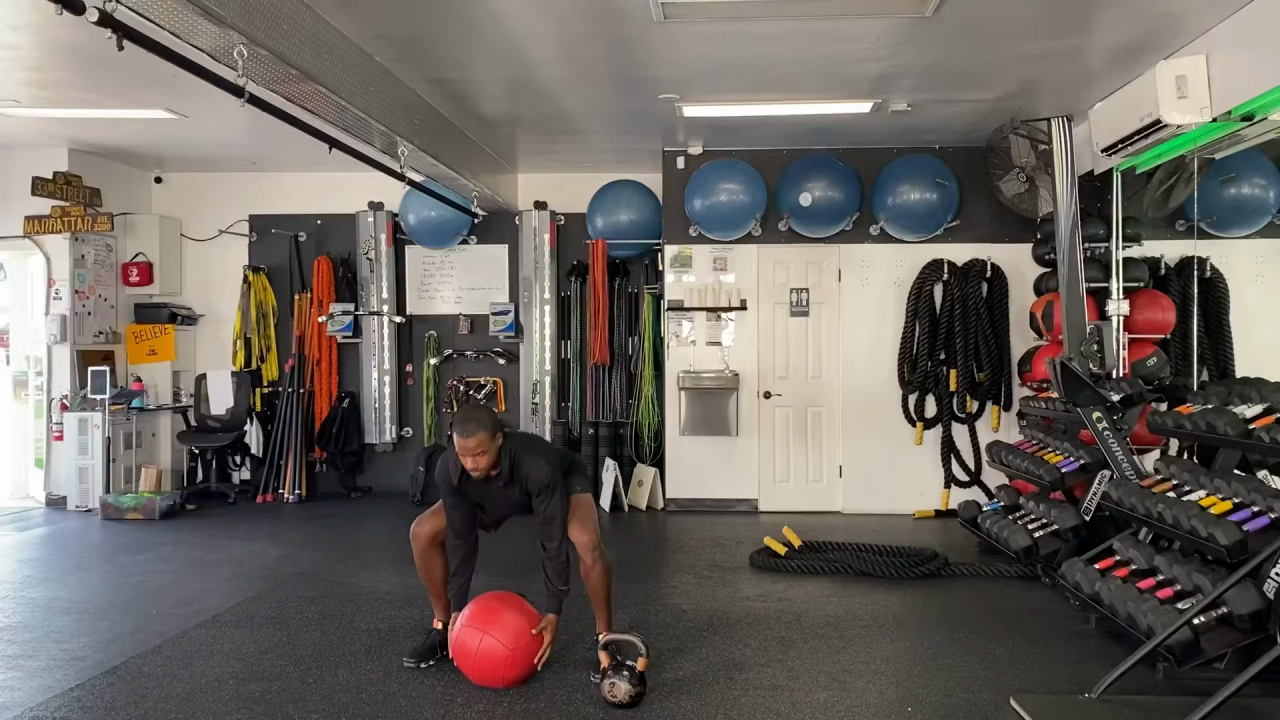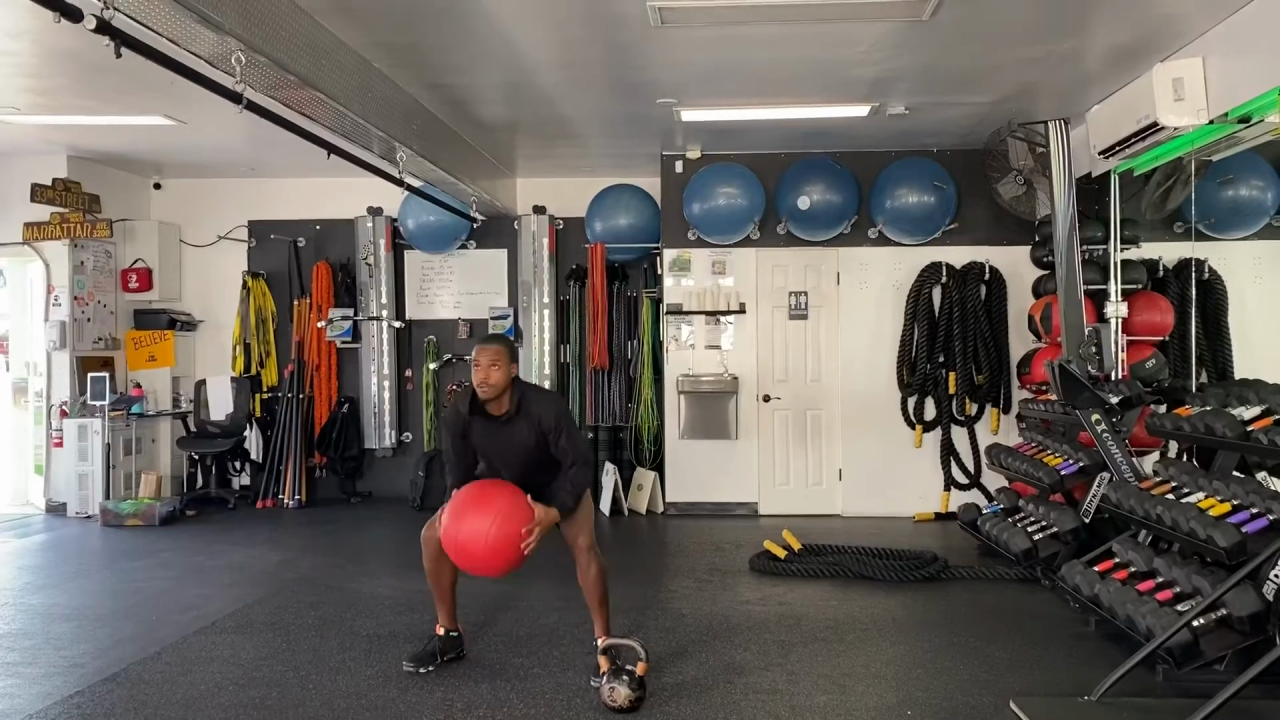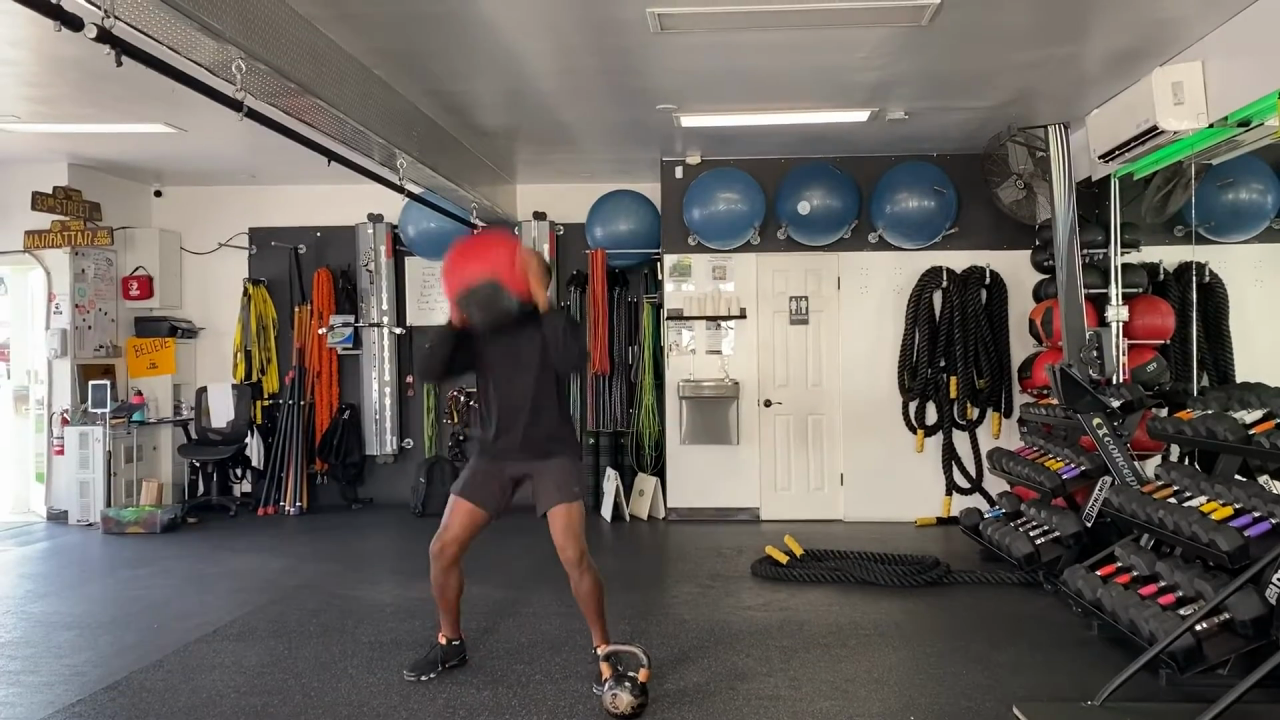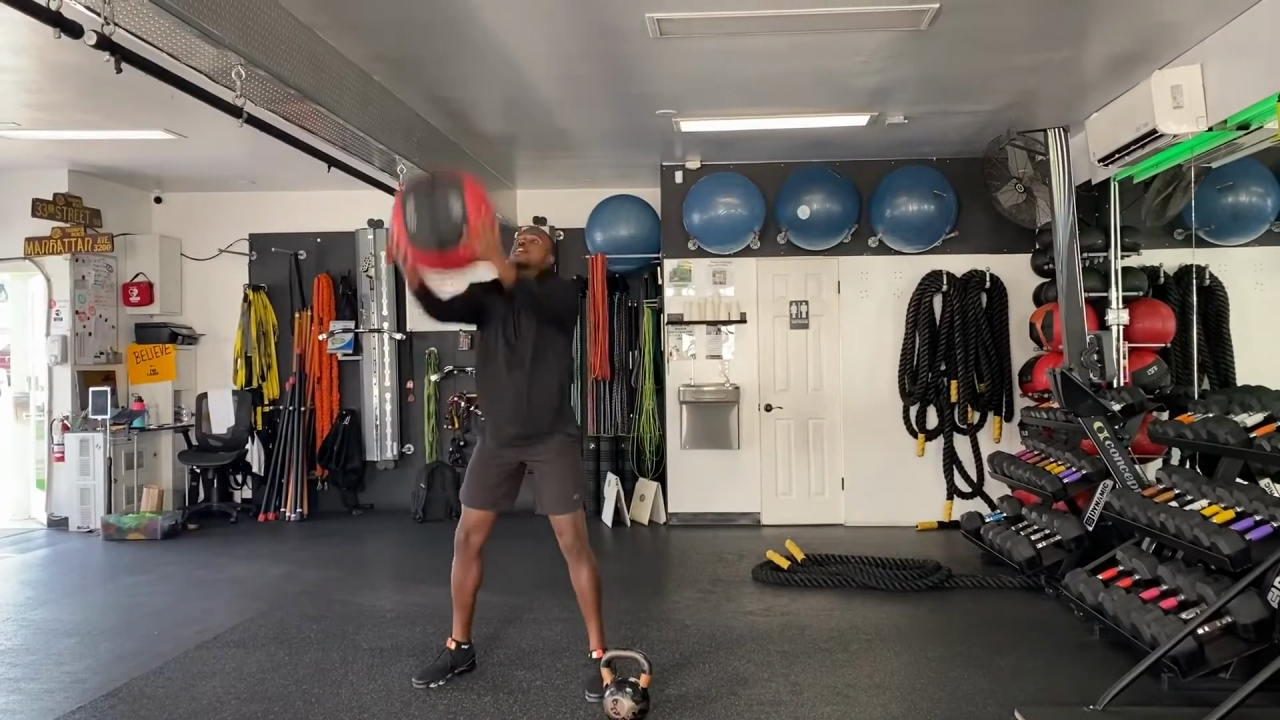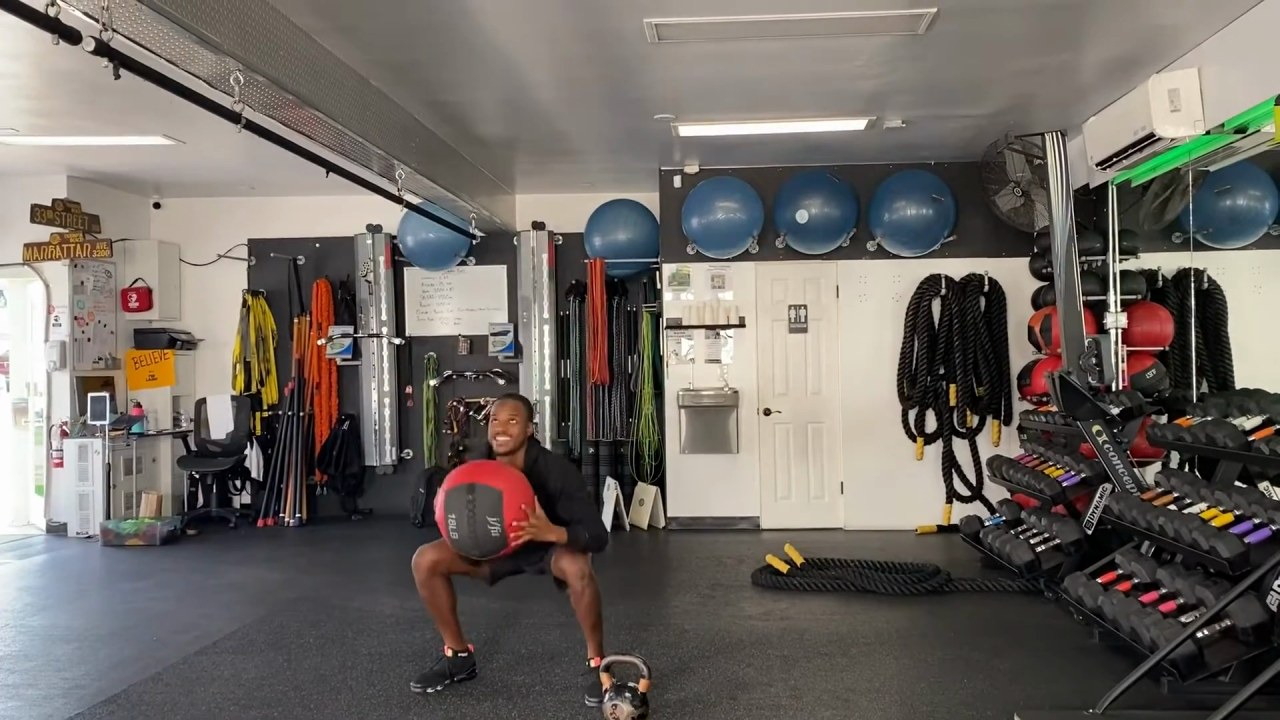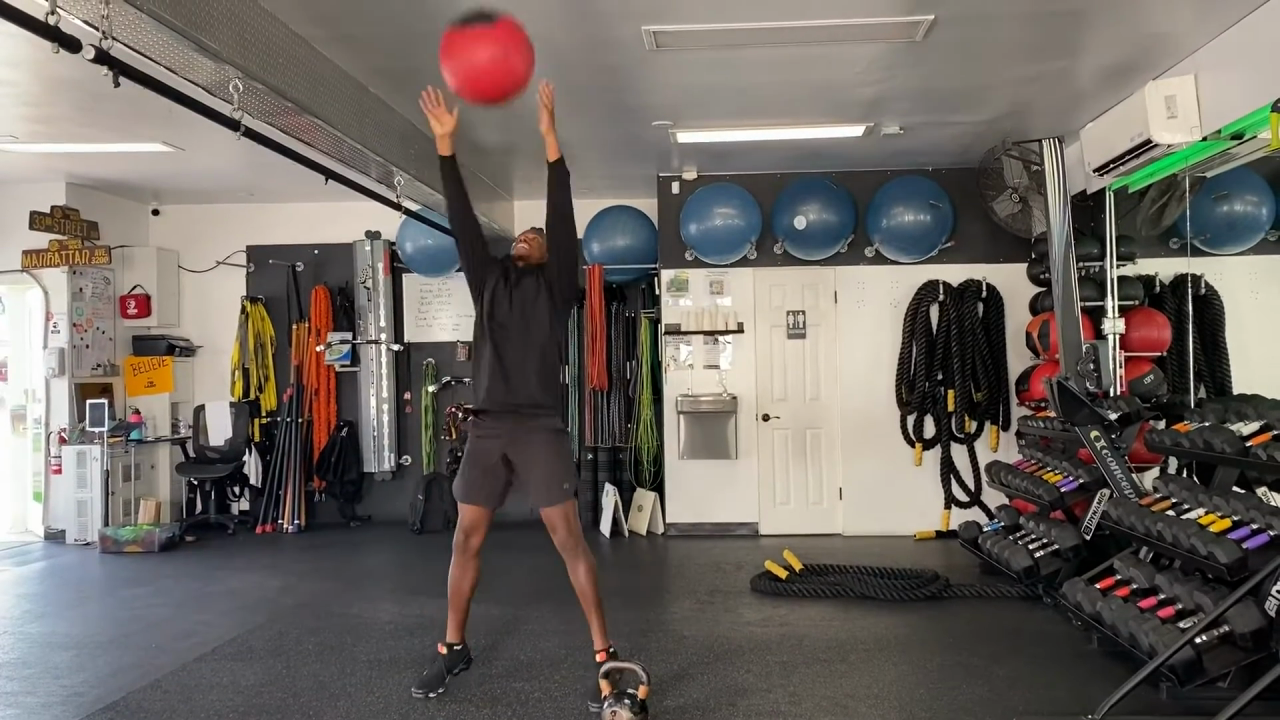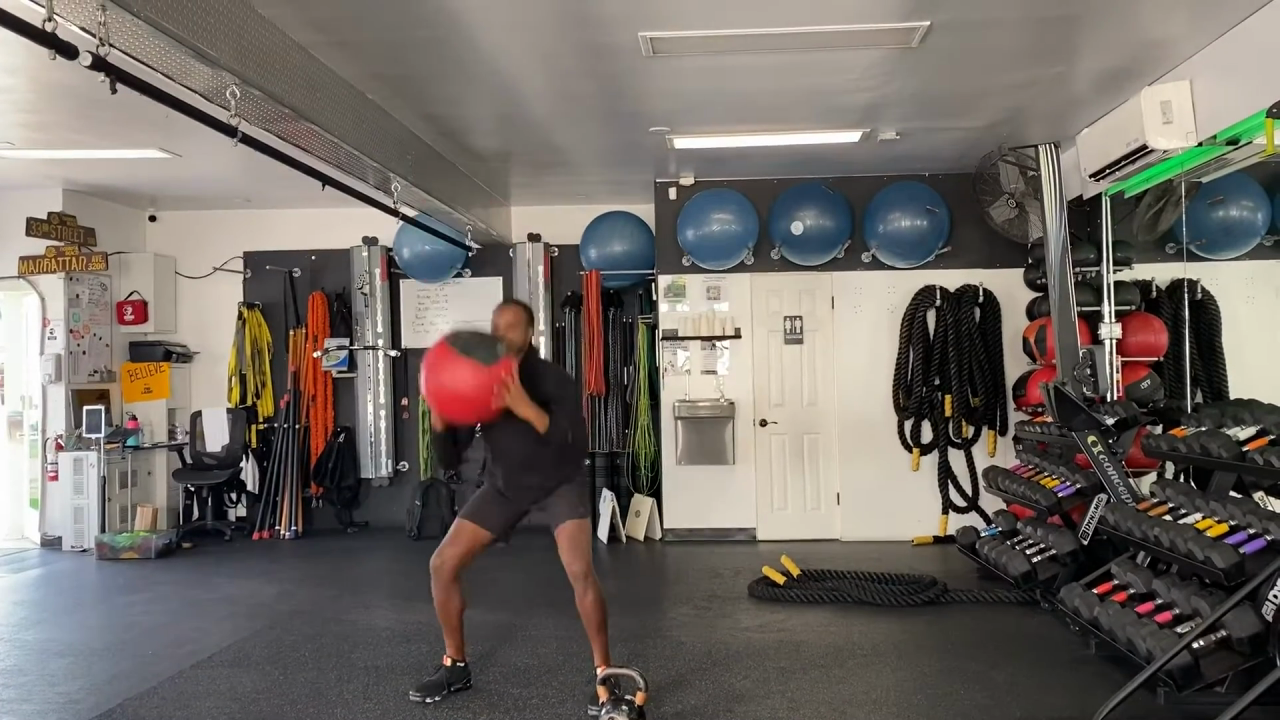
dt=0.7s
person 1, frame 1
left shoulder: (538, 464)
right shoulder: (448, 470)
left elbow: (553, 540)
right elbow: (461, 536)
left wrist: (552, 612)
right wrist: (457, 607)
left hip: (562, 481)
left knee: (586, 541)
right knee: (423, 532)
right ankle: (443, 627)
person 1, frame 2
left shoulder: (546, 407)
right shoulder: (459, 413)
left elbow: (580, 465)
right elbow: (458, 471)
left wrist: (553, 512)
left hip: (555, 481)
right hip: (497, 480)
left knee: (583, 544)
right knee: (434, 534)
left ankle: (603, 643)
right ankle: (447, 634)
person 1, frame 3
left shoulder: (555, 326)
right shoulder: (482, 335)
left elbow: (573, 363)
right elbow: (429, 372)
left wrist: (544, 301)
right wrist: (454, 323)
left hip: (552, 453)
right hip: (494, 453)
left knee: (573, 556)
right knee: (443, 549)
left ankle: (603, 651)
right ankle: (449, 642)
person 1, frame 4
left shoulder: (558, 295)
right shoulder: (488, 298)
left elbow: (545, 300)
right elbow: (442, 310)
left wrist: (504, 266)
right wrist: (413, 275)
left hip: (551, 435)
right hip: (498, 437)
left knee: (574, 543)
right knee: (467, 539)
left ankle: (598, 658)
right ankle: (459, 648)
person 1, frame 5
left shoulder: (556, 471)
left elbow: (597, 536)
right elbow: (468, 554)
left wrist: (549, 532)
left hip: (556, 542)
left knee: (578, 571)
right knee: (426, 560)
left ankle: (596, 663)
right ankle: (458, 656)
person 1, frame 6
left shoulder: (556, 285)
right shoulder: (488, 278)
left elbow: (562, 216)
right elbow: (460, 216)
left wrist: (549, 135)
right wrist: (445, 141)
left hip: (538, 428)
right hip: (488, 427)
left knee: (570, 543)
right knee: (466, 540)
left ankle: (604, 657)
right ankle: (453, 649)
person 1, frame 7
left shoulder: (554, 379)
left elbow: (576, 446)
right elbow: (444, 450)
left wrist: (525, 407)
right wrist: (439, 416)
left hip: (560, 483)
right hip: (504, 486)
left knee: (579, 572)
right knee: (443, 565)
left ankle: (604, 674)
right ankle: (455, 665)
